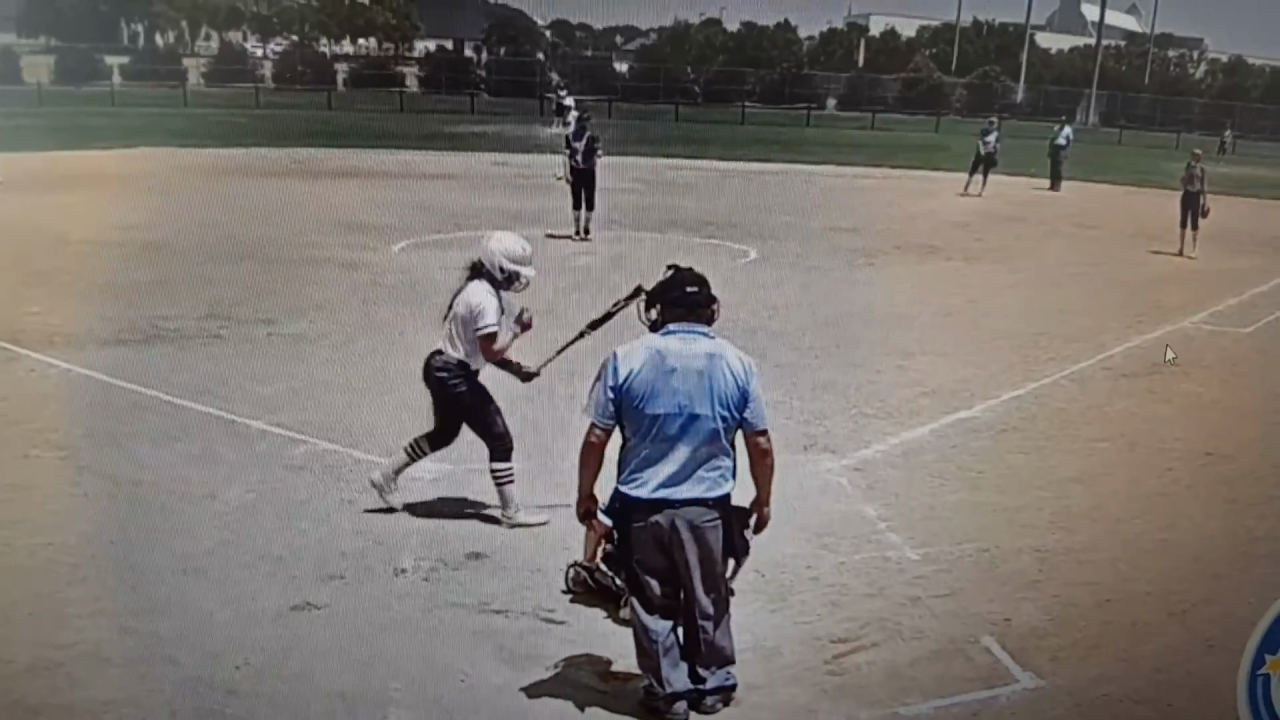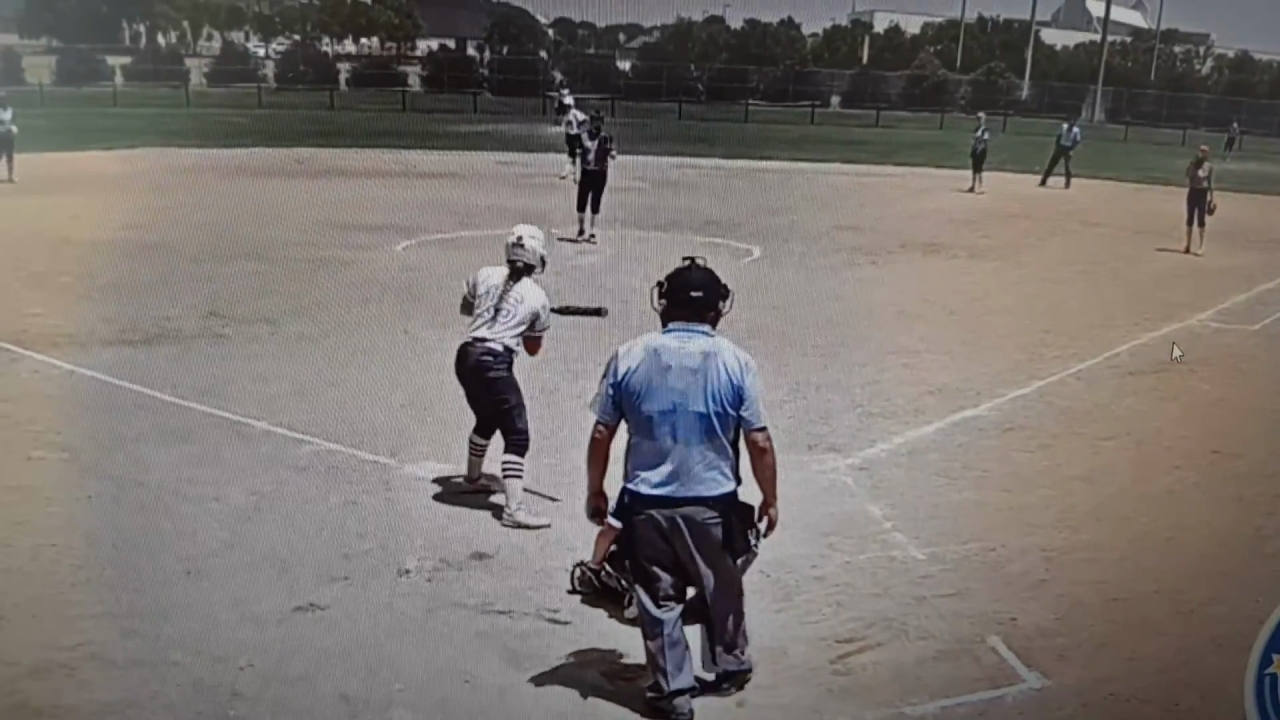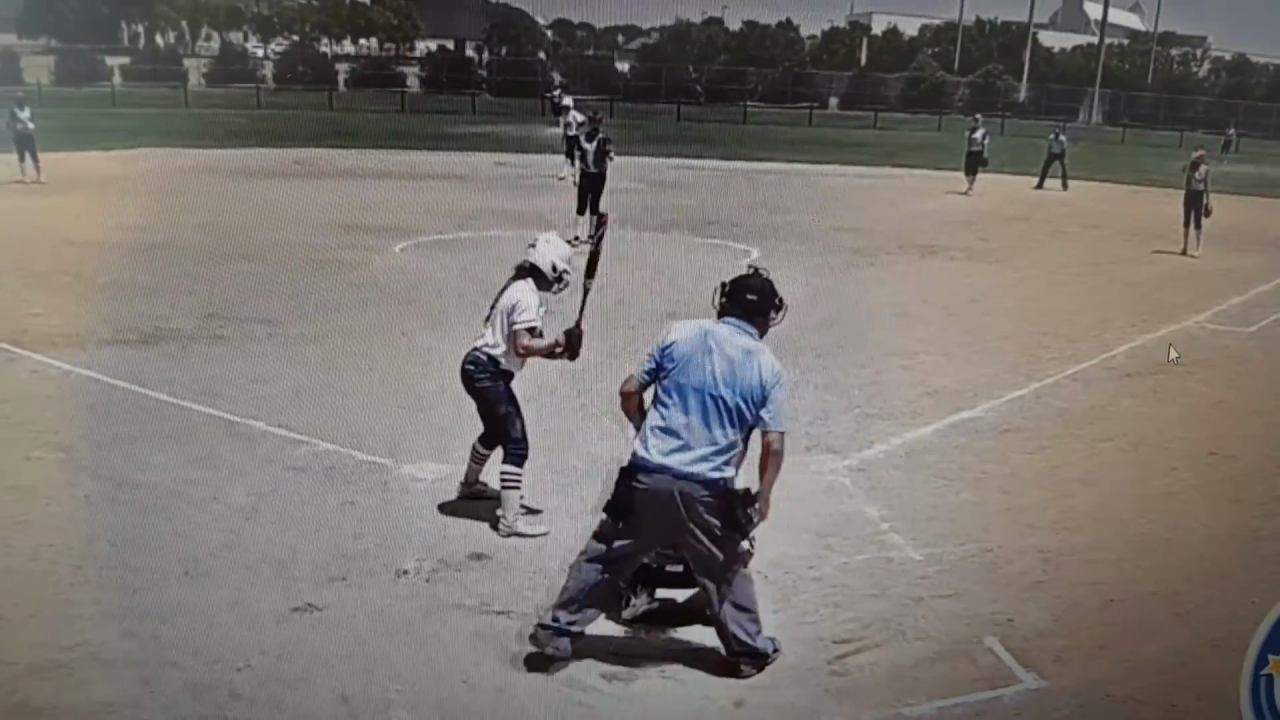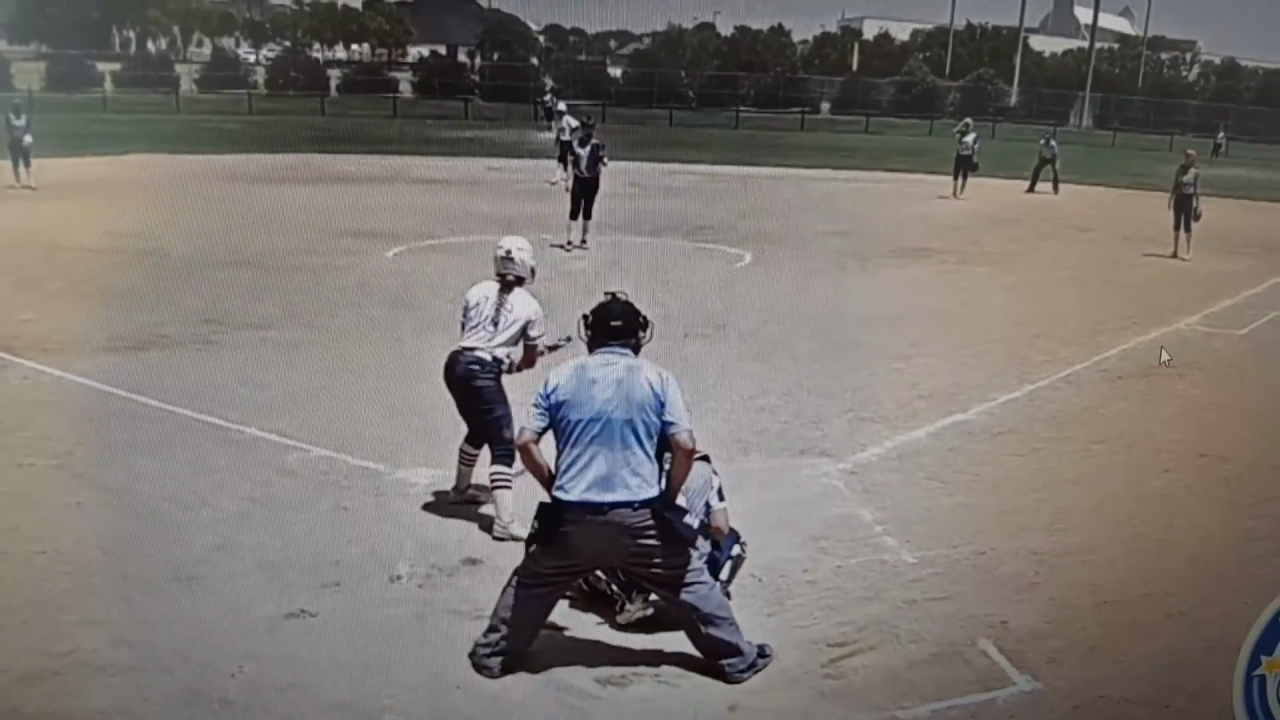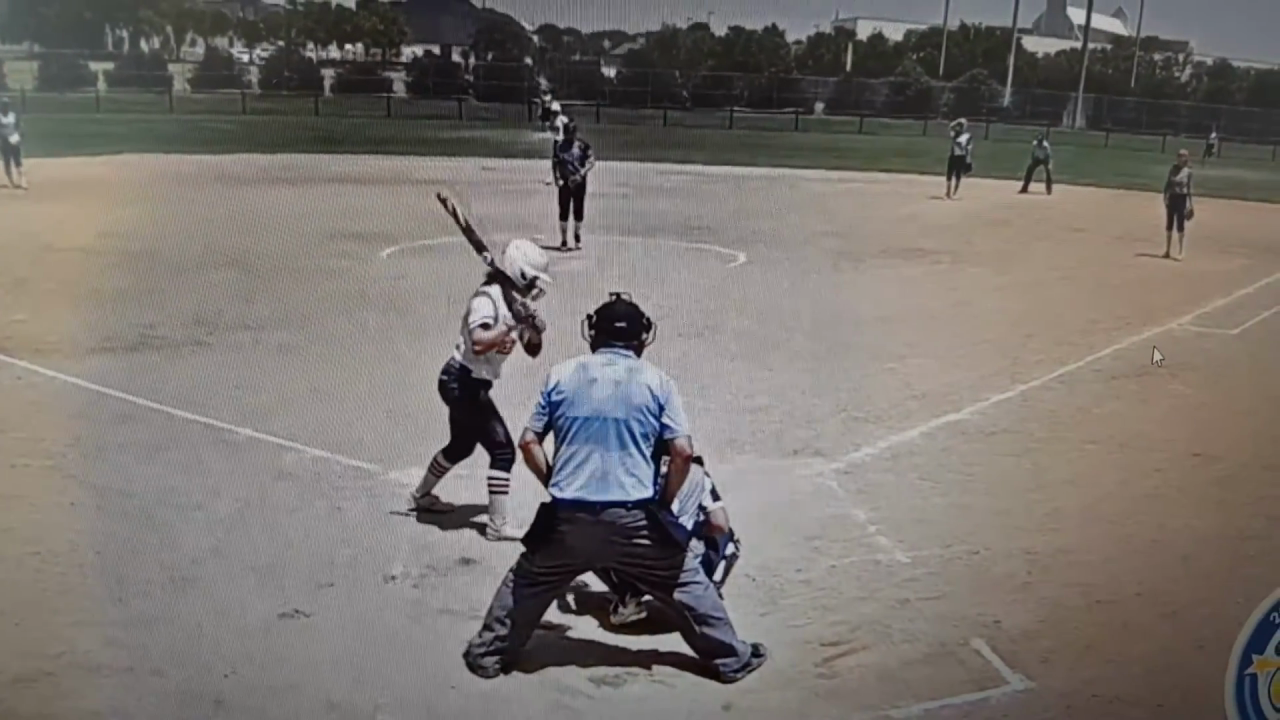
dt=1s
person 1, frame 1
left shoulder: (626, 359)
right shoulder: (736, 363)
left elbow: (596, 437)
right elbow: (760, 445)
left wrist: (585, 494)
right wrist: (763, 498)
left hip: (641, 506)
right hip: (707, 506)
left knee: (653, 604)
right knee: (708, 601)
person 1, frame 2
left shoulder: (629, 357)
right shoulder: (735, 362)
left elbow: (602, 434)
right elbow: (759, 443)
left wrist: (596, 490)
right wrist: (769, 499)
left hip: (647, 504)
right hip: (712, 502)
left knee: (659, 600)
right knee: (721, 591)
right ankle: (730, 668)
person 1, frame 3
left shoulder: (681, 334)
right shoulder: (767, 366)
left elbow: (630, 391)
right elbow: (773, 445)
right wrist: (763, 494)
left hip: (648, 476)
right hip: (707, 490)
left knee: (606, 556)
right knee: (726, 570)
left ankle: (557, 633)
right ankle: (750, 651)
person 1, frame 4
left shoulder: (561, 377)
right shoulder: (657, 379)
left elbow: (526, 441)
right elbow: (685, 446)
left wrist: (554, 486)
right wrist: (667, 498)
left hip: (573, 517)
right hip: (639, 517)
left knee: (530, 585)
right knee: (691, 584)
left ankle: (492, 654)
right ankle: (737, 659)
person 1, frame 5
left shoulder: (561, 375)
right shoulder: (657, 381)
left elbow: (528, 441)
right elbow: (683, 451)
right wrist: (665, 501)
left hip: (568, 517)
right hip: (634, 518)
left knee: (525, 583)
right knee: (686, 584)
left ankle: (488, 654)
right ankle: (731, 658)
person 2, frame 1
left shoulder: (485, 290)
right shoulder: (485, 298)
left elbow: (483, 347)
right elbow: (494, 351)
left wrist: (514, 367)
right wrist: (516, 329)
left hip: (440, 370)
right hip: (456, 377)
left knee: (444, 433)
right knee: (500, 440)
left ankle: (387, 477)
right ankle: (512, 512)
person 2, frame 2
left shoulder: (484, 275)
right shoulder: (538, 298)
left elbow: (466, 308)
right elbow: (532, 349)
left hip: (466, 356)
right hip: (494, 364)
left knee: (486, 420)
right knee: (517, 436)
left ankle: (473, 478)
right ankle: (514, 509)
person 2, frame 3
left shoulder: (520, 288)
right shoulder: (528, 297)
left elbow: (526, 342)
right elbow: (523, 347)
left wrist: (558, 348)
right wrist: (559, 341)
left hip: (477, 367)
right hip: (488, 373)
left knee: (495, 431)
right knee: (516, 445)
left ankle: (469, 484)
right ankle: (510, 519)
person 2, frame 4
left shoulder: (477, 291)
right shoulder: (530, 306)
right elbow: (529, 360)
right wrist: (513, 365)
left hip: (456, 365)
right hip: (482, 374)
left knee: (479, 430)
right knee: (503, 447)
left ankle: (461, 488)
right ankle: (505, 522)
person 2, frame 5
left shoulder: (517, 303)
right shoulder: (487, 298)
left elbow: (532, 351)
right elbow: (479, 344)
left wrist: (534, 331)
right wrist: (511, 325)
left hip: (470, 383)
right hip: (462, 382)
left knee: (461, 444)
right knee: (502, 449)
left ankle: (422, 495)
right ankle: (498, 525)
